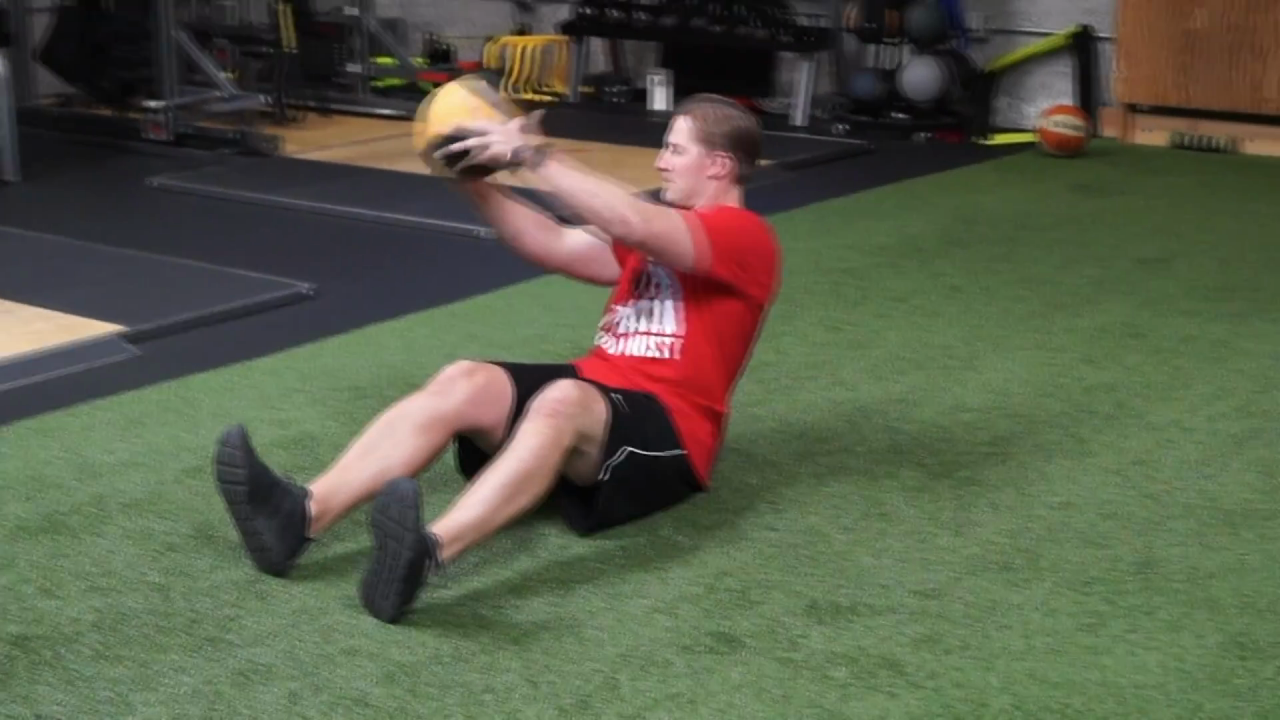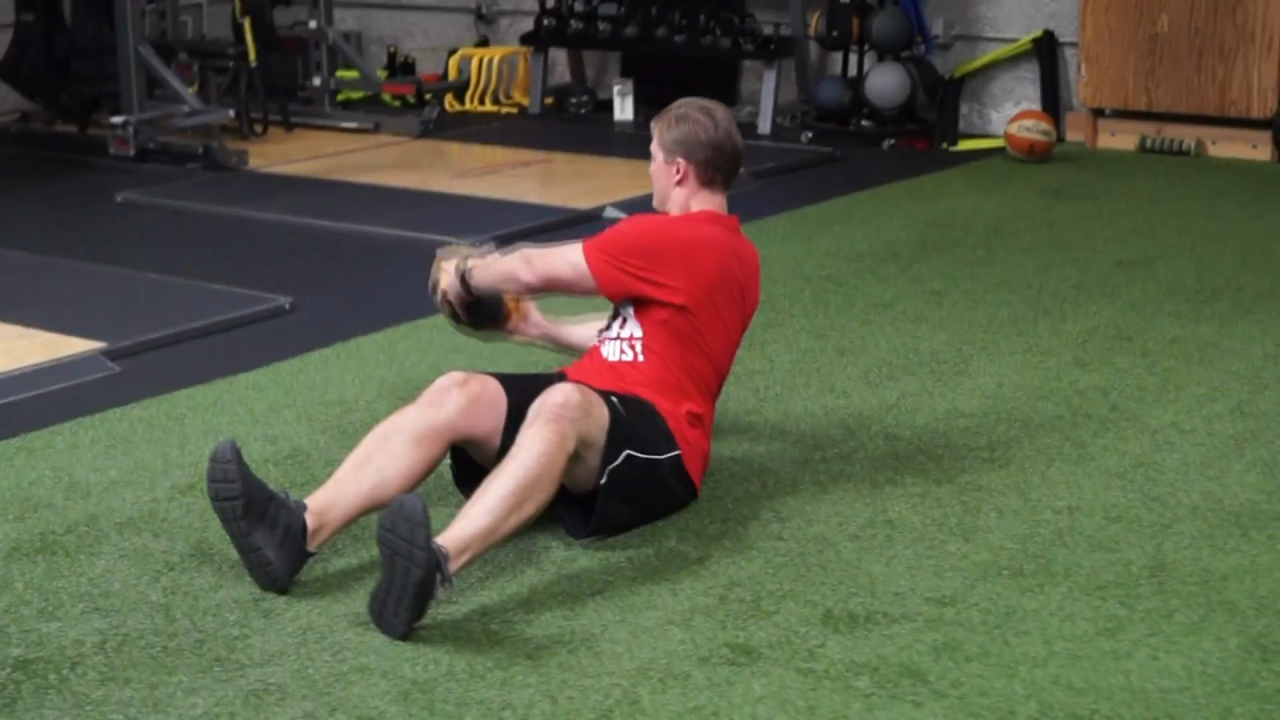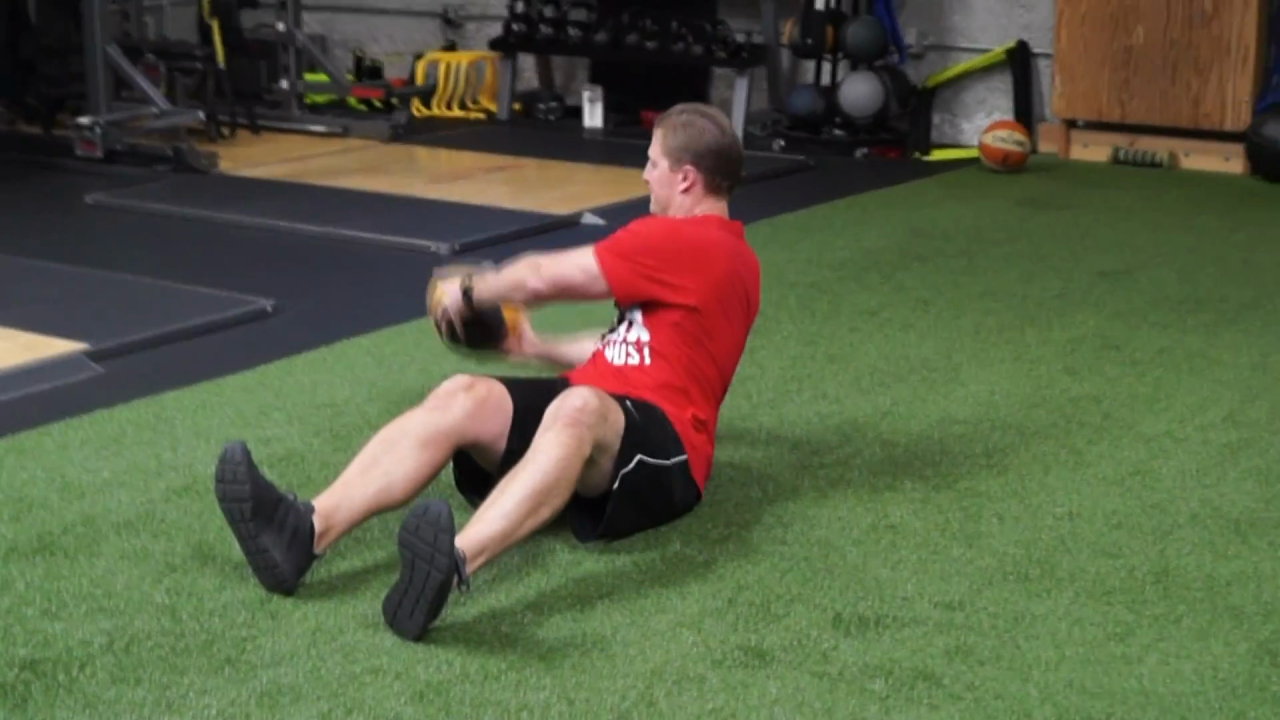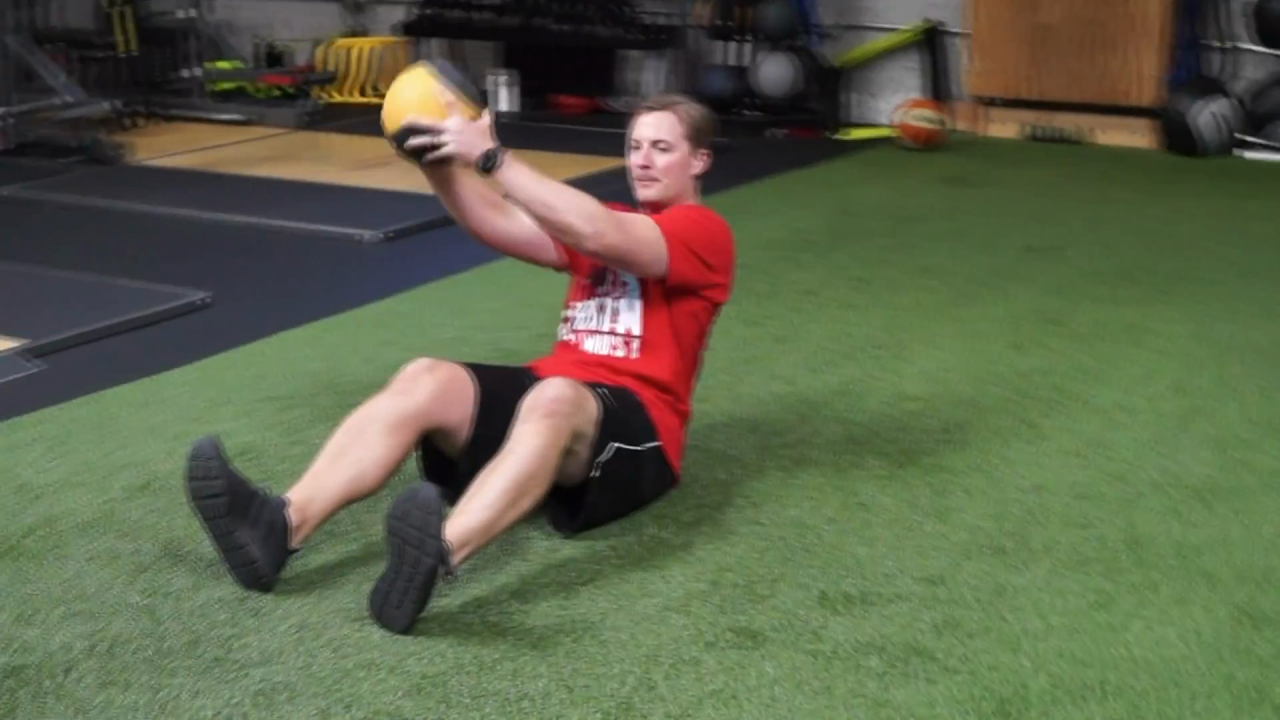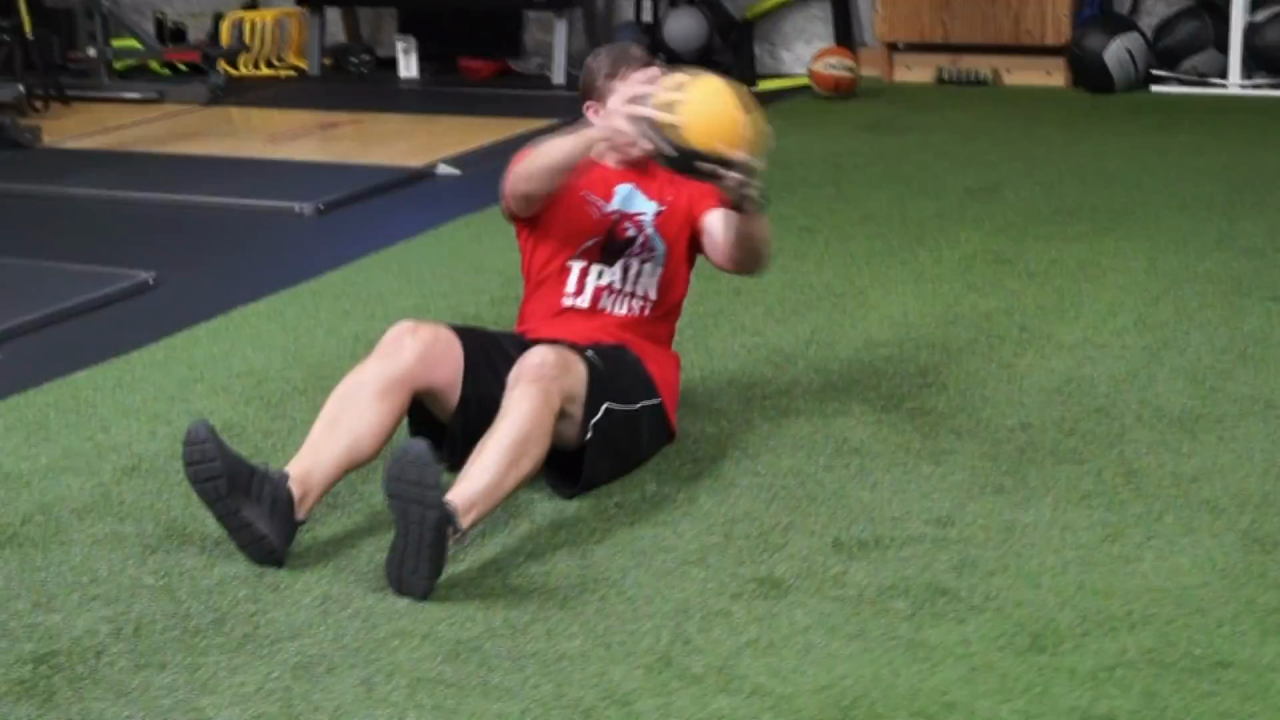
dt=0.5s
person 1, frame 1
left shoulder: (745, 238)
right shoulder: (653, 236)
left elbow: (633, 225)
right elbow: (555, 248)
left wrist: (534, 156)
right wrist: (480, 182)
left hip: (665, 431)
right hip: (595, 388)
left knee: (563, 401)
right knee: (463, 382)
left ankle: (428, 554)
right ankle: (305, 513)
person 1, frame 2
left shoulder: (675, 238)
right shoulder: (719, 247)
left elbow: (537, 270)
left wrist: (466, 276)
right wrist: (544, 329)
left hip: (656, 440)
left knee: (562, 403)
right knee: (456, 392)
left ankle: (437, 562)
right ankle: (301, 528)
person 1, frame 3
left shoulder: (682, 241)
right shoulder: (717, 252)
left elbow: (545, 278)
left wrist: (469, 292)
right wrist: (542, 349)
left hip: (661, 443)
left knee: (578, 407)
right knee: (462, 396)
left ankle: (453, 566)
right ankle: (308, 530)
person 1, frame 4
left shoulder: (703, 233)
right shoulder: (608, 228)
left elbow: (601, 234)
right elbow: (493, 223)
left wrist: (490, 157)
right wrist: (438, 158)
left hip: (635, 423)
right hip: (551, 388)
left knee: (554, 399)
right knee: (427, 379)
left ankle: (438, 555)
right ankle: (283, 525)
person 1, frame 5
left shoulder: (685, 193)
right shoulder: (558, 178)
left elbow: (743, 258)
right elbow: (521, 185)
left wrist: (745, 201)
right wrist: (601, 137)
left hip: (626, 375)
right hip: (532, 348)
left knee: (542, 368)
right knee: (412, 341)
left ankle: (444, 524)
right ankle: (286, 500)
